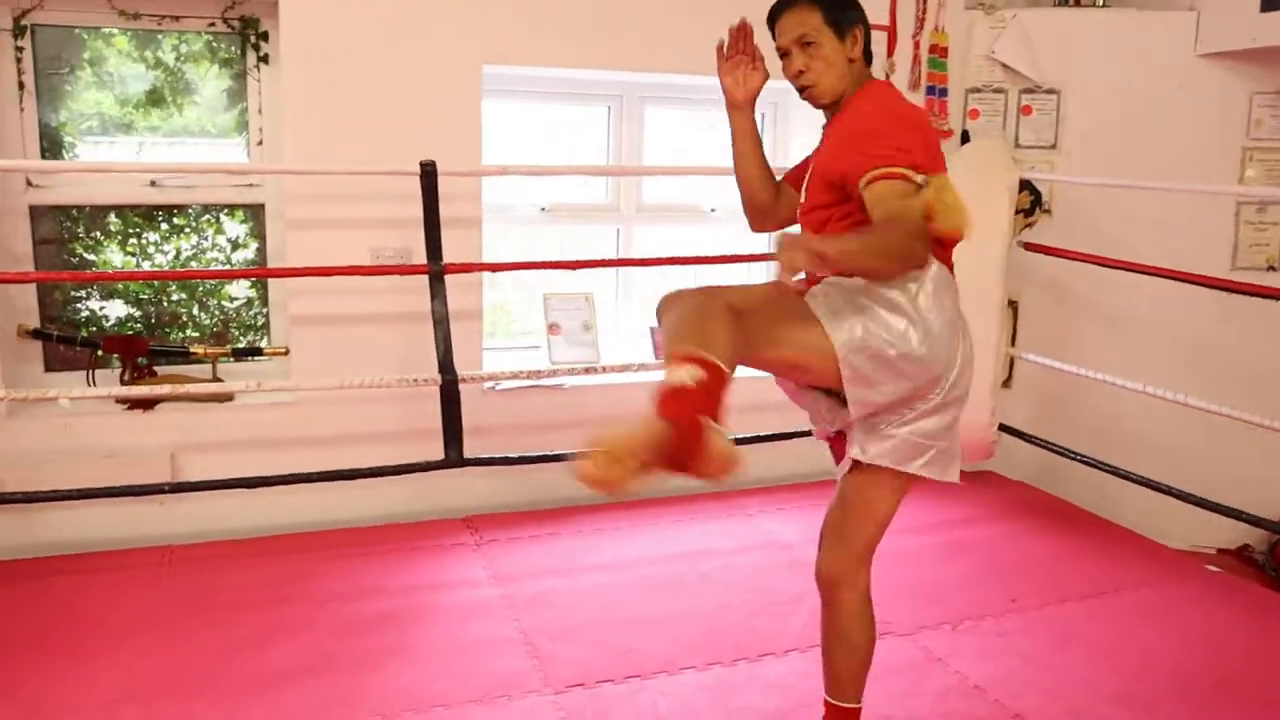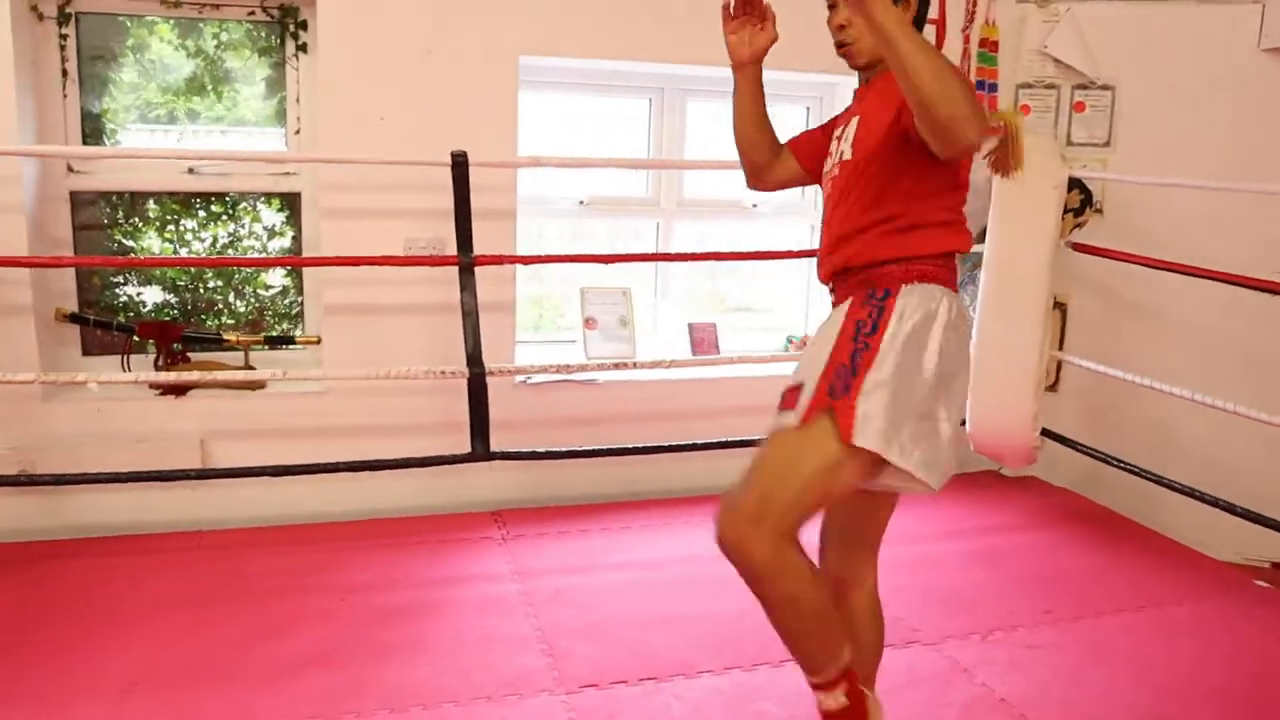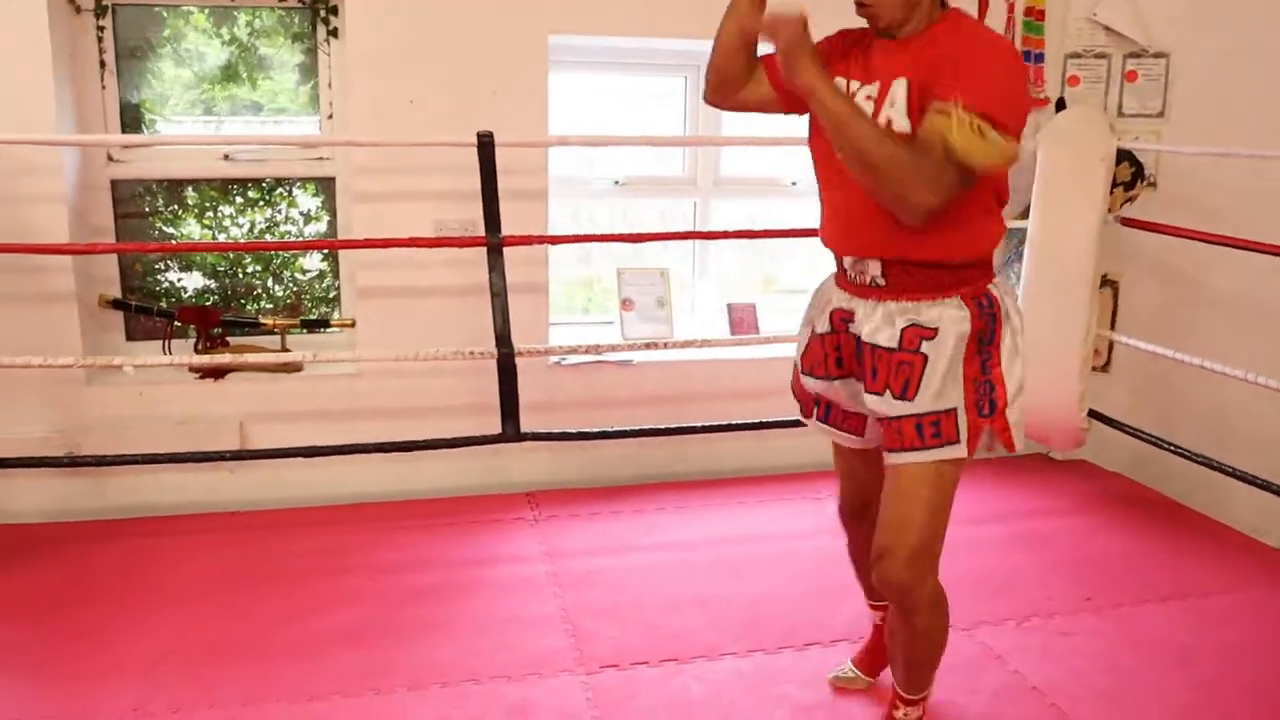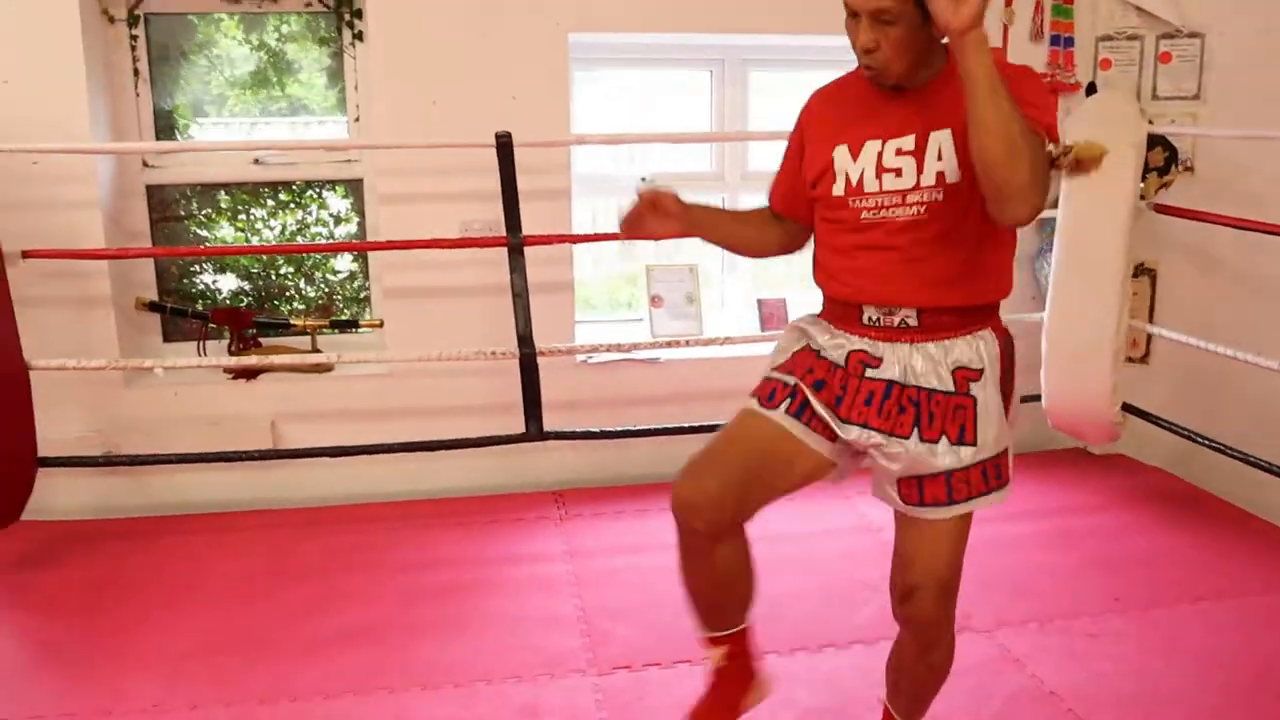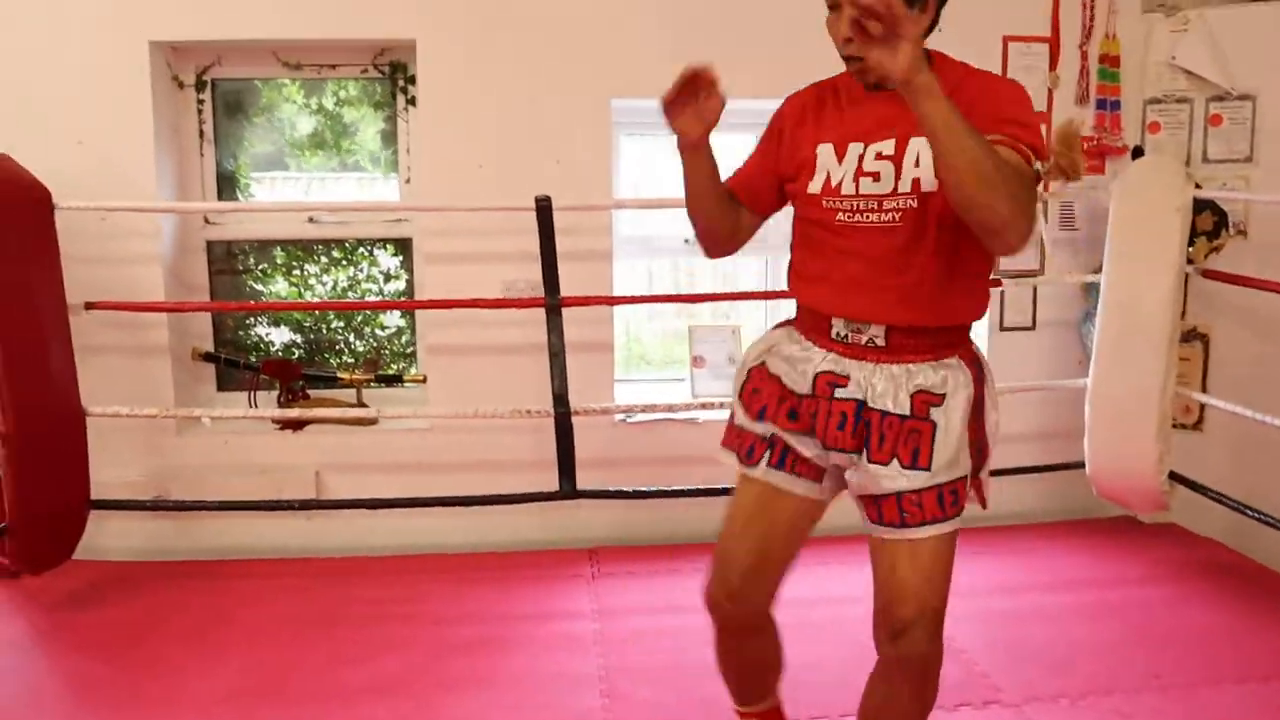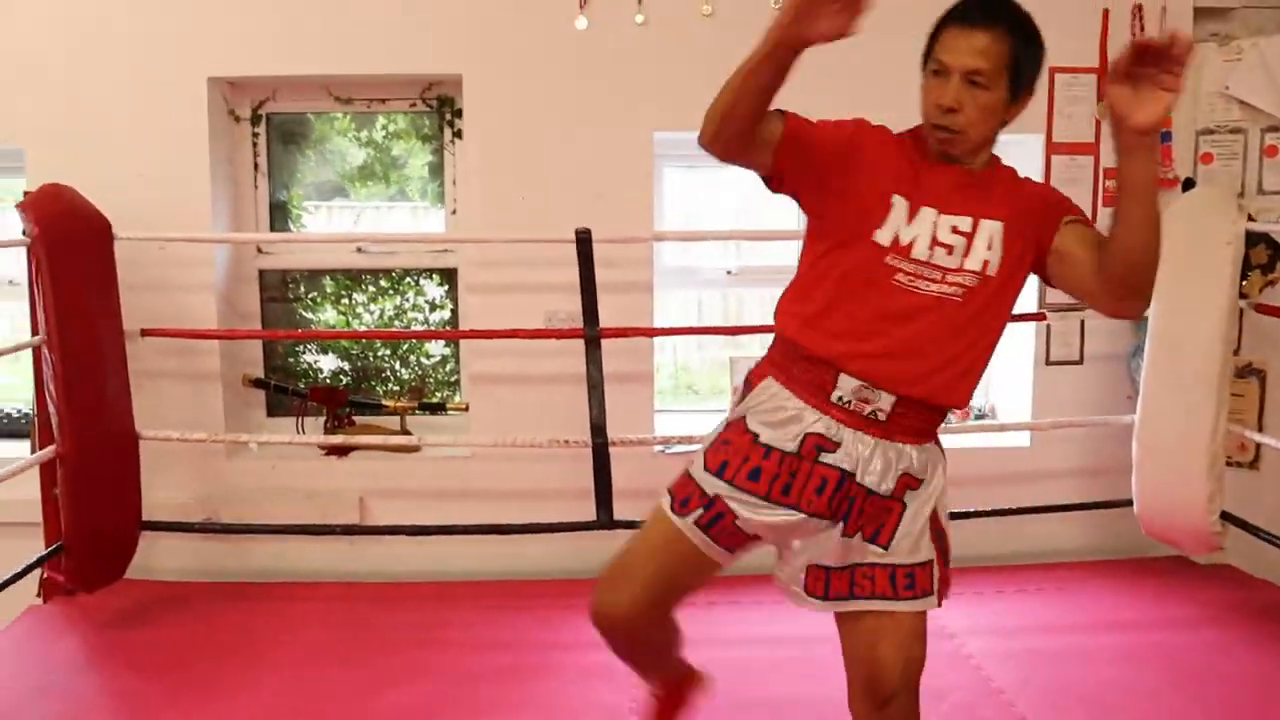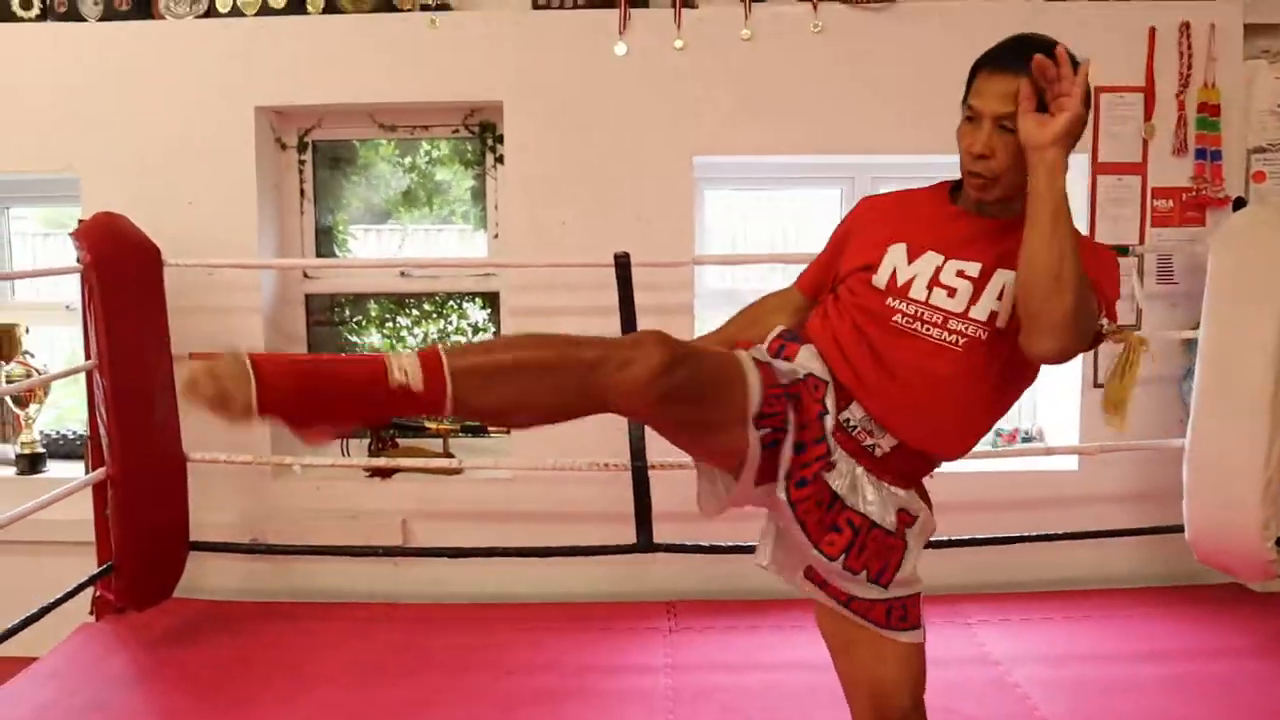
dt=0.3s
person 1, frame 1
left shoulder: (880, 120)
right shoulder: (847, 135)
left elbow: (903, 245)
right elbow: (767, 211)
left wrist: (818, 252)
right wrist: (742, 108)
left hip: (894, 315)
right hip: (915, 352)
left knee: (694, 309)
right knee: (840, 563)
left ankle: (679, 428)
person 1, frame 2
left shoulder: (917, 89)
right shoulder: (867, 103)
left elbow: (962, 135)
right elbow: (764, 170)
right wrist: (747, 67)
left hip: (893, 326)
right hip: (867, 328)
left knee: (746, 526)
right knee: (844, 563)
person 1, frame 3
left shoulder: (981, 59)
left elbow: (917, 195)
right elbow: (724, 90)
left wrist: (813, 83)
left hip: (935, 325)
right hip: (852, 310)
left knee: (901, 565)
right knee: (858, 503)
right ankle: (890, 636)
person 1, frame 4
left shoulder: (1016, 95)
right shoulder: (825, 109)
left elbow: (1014, 204)
right elbow: (783, 228)
right wrist: (688, 219)
left hip: (950, 367)
right hip: (840, 353)
left knee: (923, 602)
right knee: (701, 501)
person 1, frame 5
left shoulder: (994, 101)
right shoulder: (804, 112)
left elbow: (1006, 227)
right elbow: (720, 235)
left wrist: (914, 78)
right wrist: (695, 143)
left hip: (918, 388)
right hip: (808, 365)
left knee: (909, 636)
right knee: (734, 598)
person 1, frame 6
left shoulder: (1032, 208)
right shoulder: (854, 153)
left elbow: (1120, 295)
right elbow: (722, 137)
left wrist: (1132, 141)
left hip: (885, 465)
right hip: (784, 420)
right knee: (622, 609)
person 1, frame 7
left shoulder: (1080, 263)
right shoulder: (880, 216)
left elbow: (1050, 337)
right elbow: (789, 303)
left wrist: (1047, 161)
right wrist: (696, 356)
left hip: (877, 490)
right hip: (782, 409)
right knee: (649, 367)
right ankle: (317, 388)
